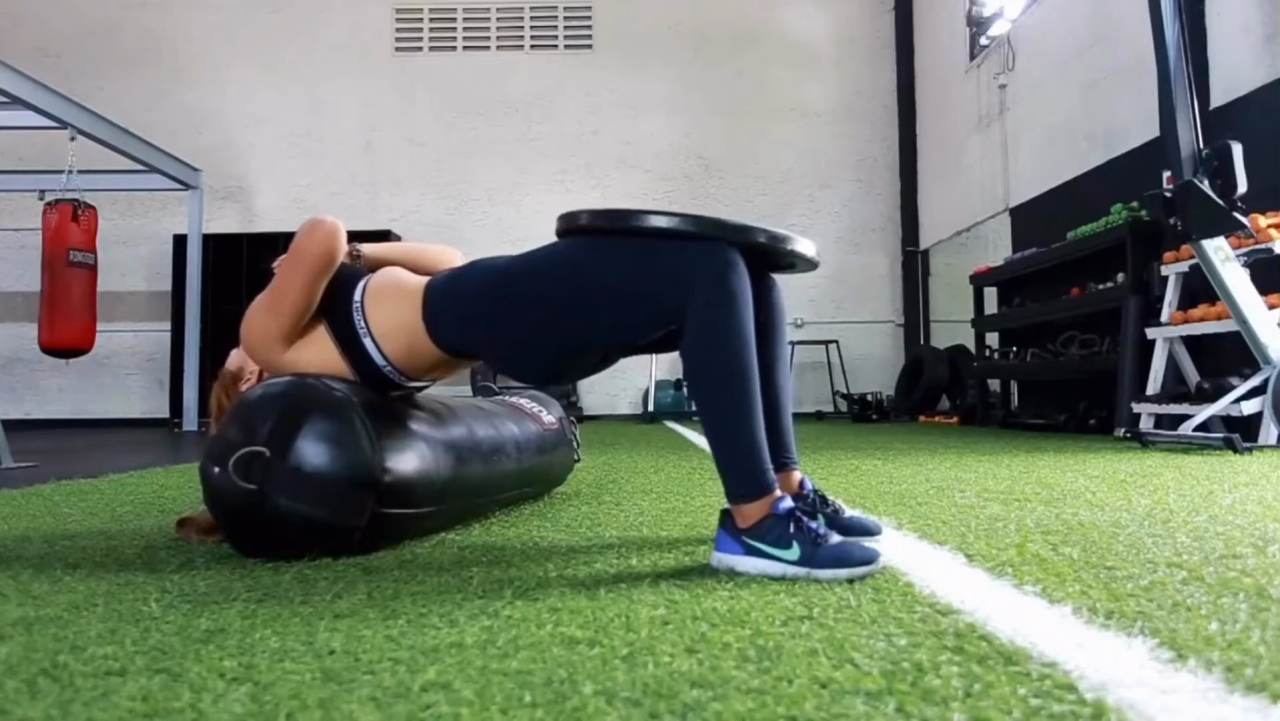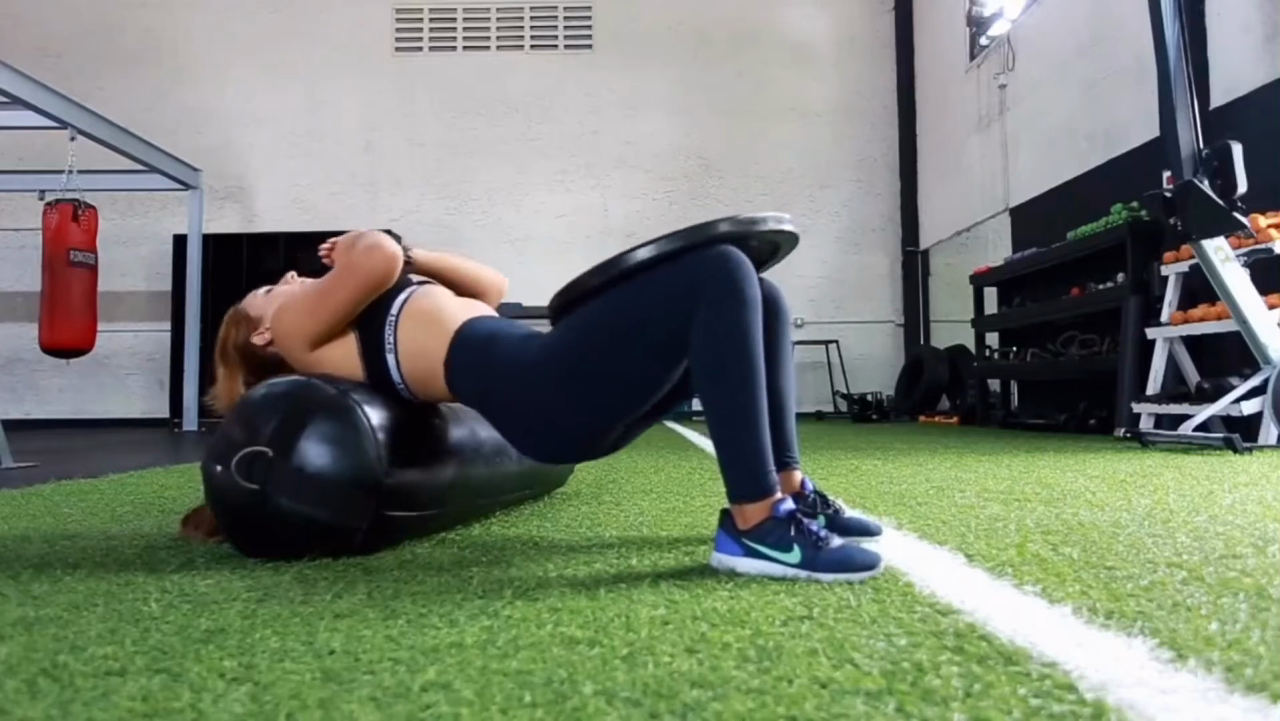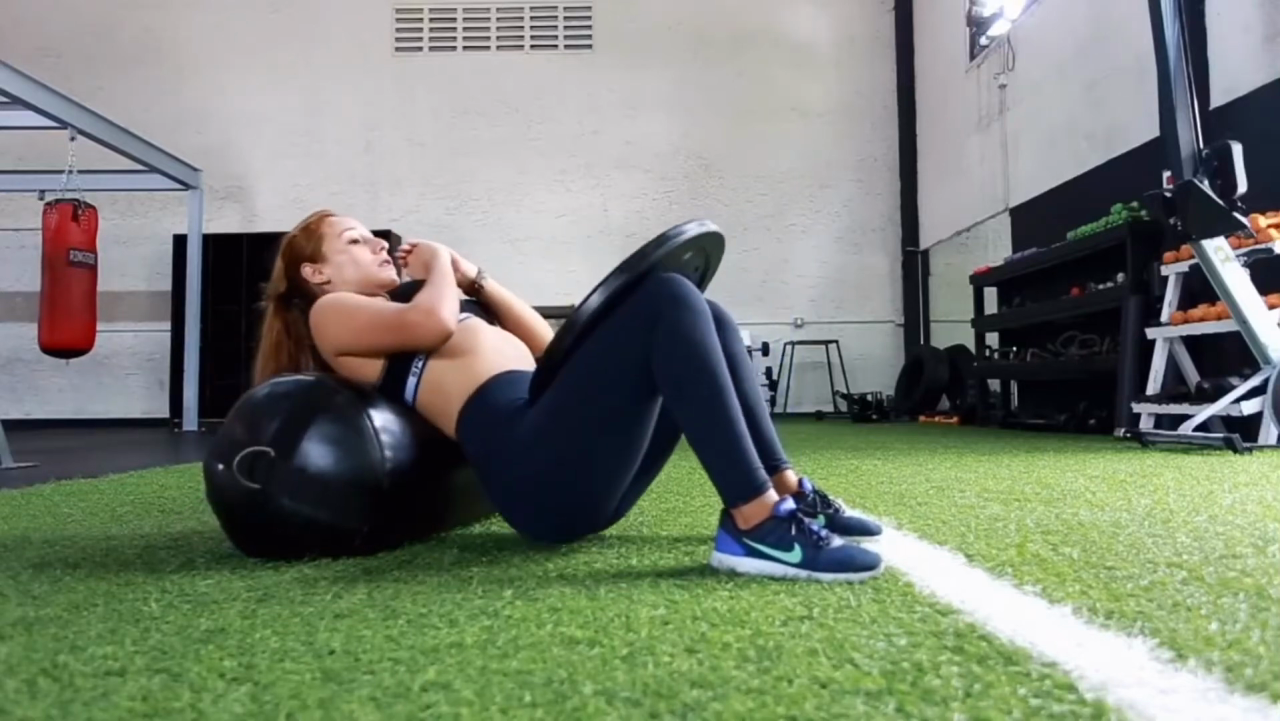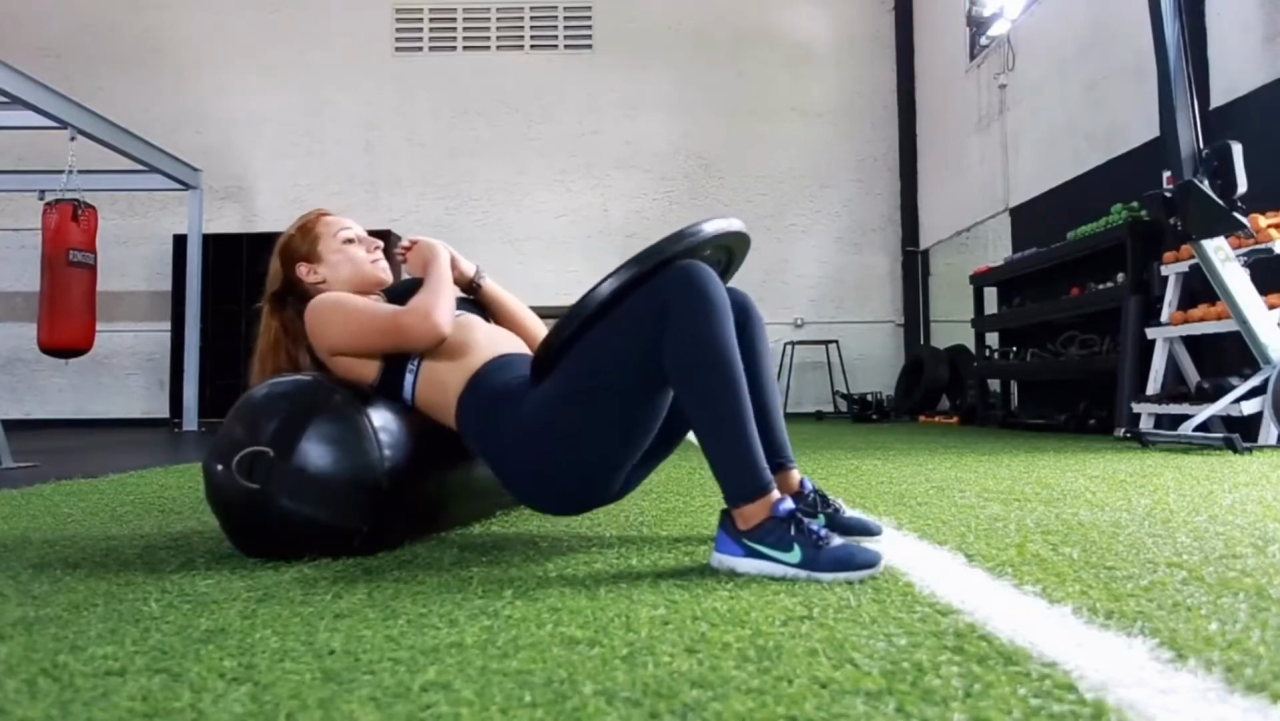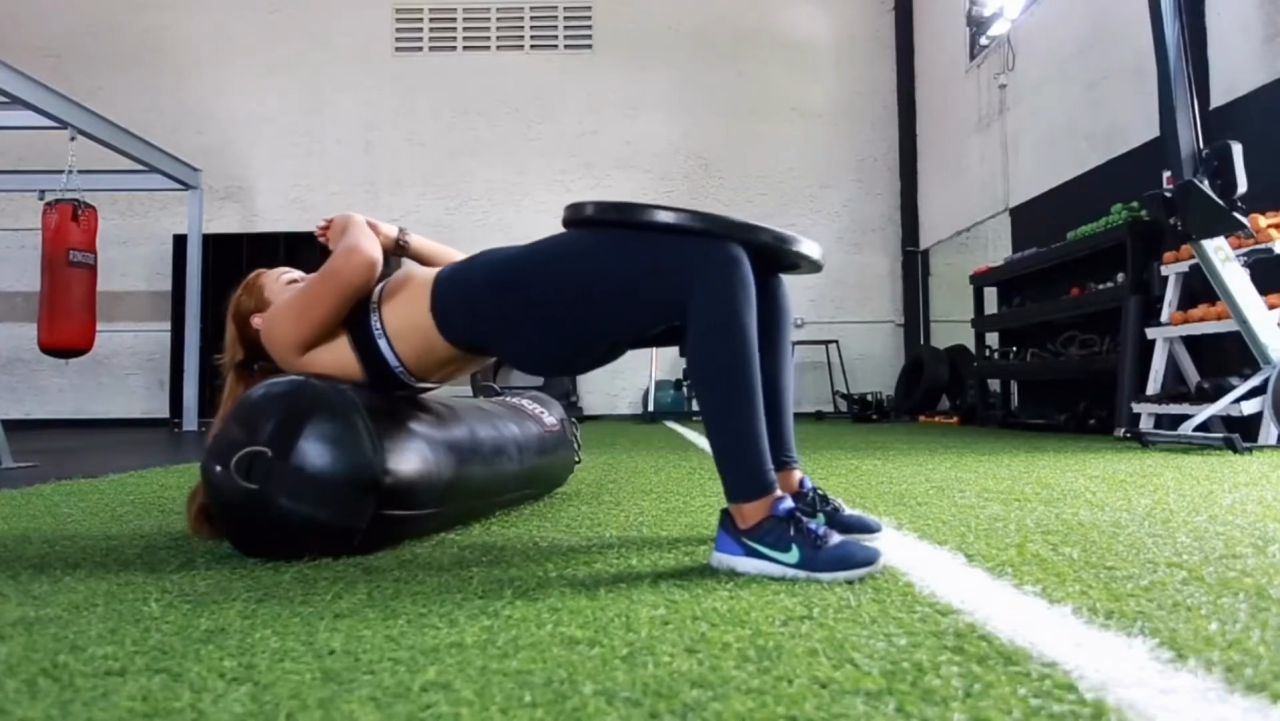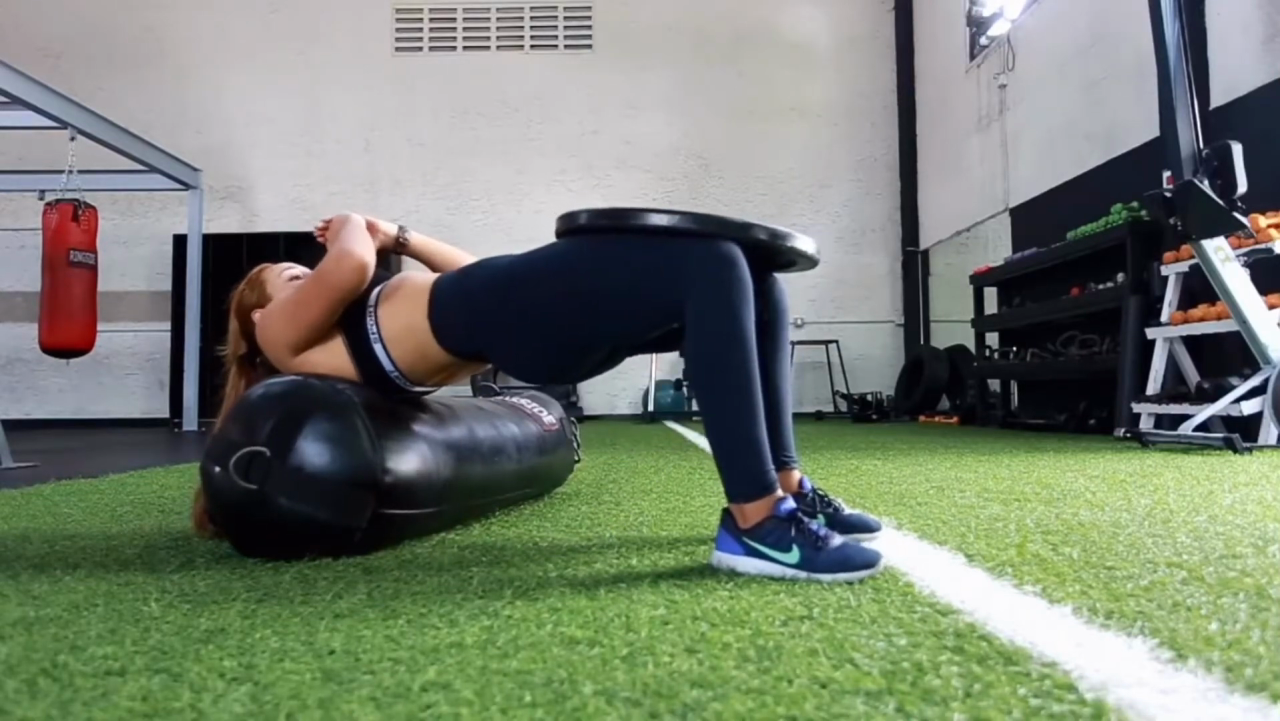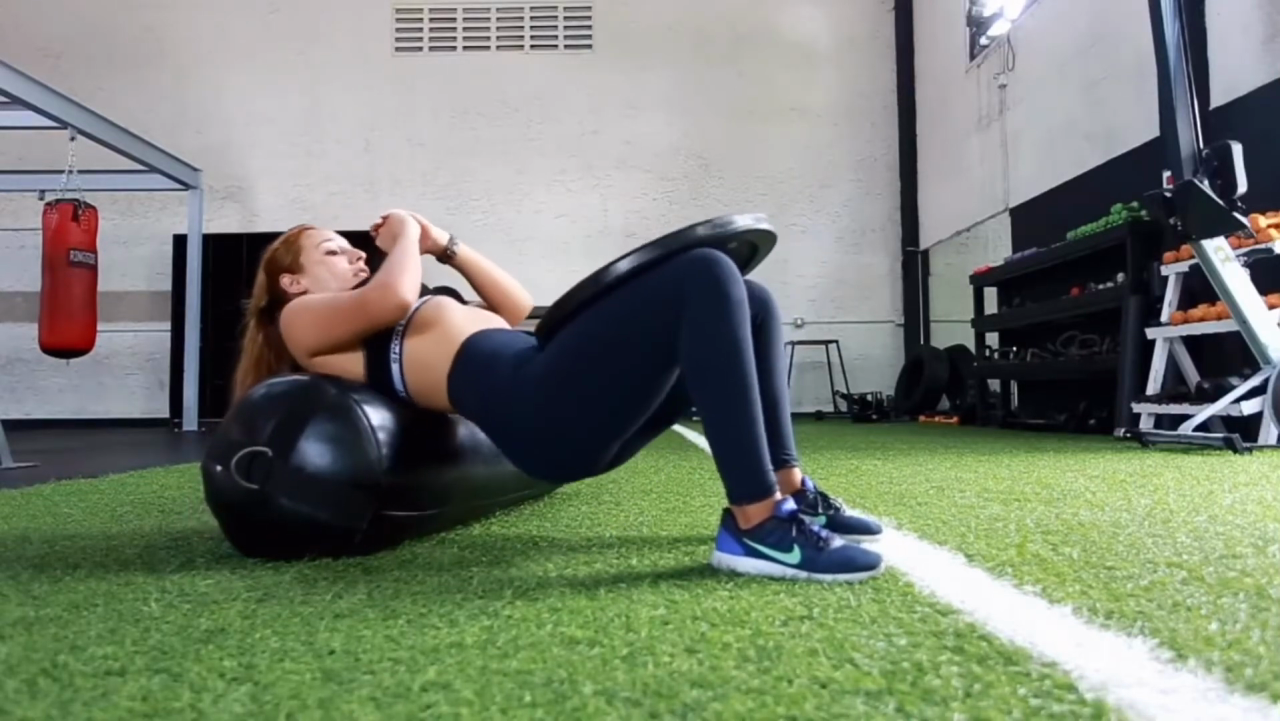
dt=0.5s
person 1, frame 1
left shoulder: (380, 349)
right shoulder: (269, 336)
left elbow: (447, 261)
right elbow: (322, 234)
left wrist: (359, 255)
right wrist: (344, 254)
left hip: (540, 323)
right hip: (508, 313)
left knee: (744, 281)
right knee: (713, 269)
left ankle: (785, 490)
right ankle: (755, 525)
person 1, frame 2
left shoulder: (375, 330)
right shoulder: (296, 329)
left elbow: (489, 286)
right elbow: (376, 257)
left wrist: (406, 258)
right wrist: (376, 249)
left hip: (565, 384)
right hip: (545, 389)
left knee: (757, 298)
right knee: (720, 275)
left ankle: (788, 490)
right ankle: (757, 526)
person 1, frame 3
left shoulder: (397, 317)
right shoulder: (331, 314)
left elbow: (543, 346)
right elbow: (431, 323)
left wrist: (471, 278)
right wrist: (439, 269)
left hip: (583, 469)
right hip: (541, 472)
left knee: (704, 320)
right knee: (668, 299)
left ankle: (788, 491)
right ankle: (758, 527)
person 1, frame 4
left shoulder: (398, 314)
right shoulder: (326, 313)
left elbow: (535, 342)
right elbow: (428, 327)
left wrist: (468, 275)
right wrist: (437, 265)
left hip: (583, 441)
right hip: (539, 440)
left knee: (731, 308)
right knee: (688, 288)
left ankle: (790, 493)
right ankle: (757, 526)
person 1, frame 5
left shoulder: (377, 337)
right shoulder: (290, 334)
left elbow: (463, 268)
right elbow: (358, 265)
left wrist: (396, 237)
right wrist: (355, 236)
left hip: (544, 309)
right hip: (518, 305)
left knee: (752, 278)
right knee: (716, 266)
left ankle: (788, 489)
right ankle: (756, 524)
person 1, frame 6
left shoulder: (377, 341)
right shoulder: (284, 333)
left elbow: (467, 270)
right elbow: (349, 263)
left wrist: (397, 236)
right wrist: (353, 231)
left hip: (546, 318)
right hip: (518, 313)
left knee: (749, 281)
right knee: (712, 267)
left ankle: (786, 489)
right ankle: (757, 524)
person 1, frame 7
left shoulder: (370, 317)
right shoulder: (302, 320)
left elbow: (518, 309)
right elbow: (391, 298)
left wrist: (444, 245)
right wrist: (406, 241)
left hip: (566, 396)
right hip: (538, 410)
left knee: (747, 301)
right knee: (706, 275)
left ankle: (789, 491)
right ankle: (759, 527)
